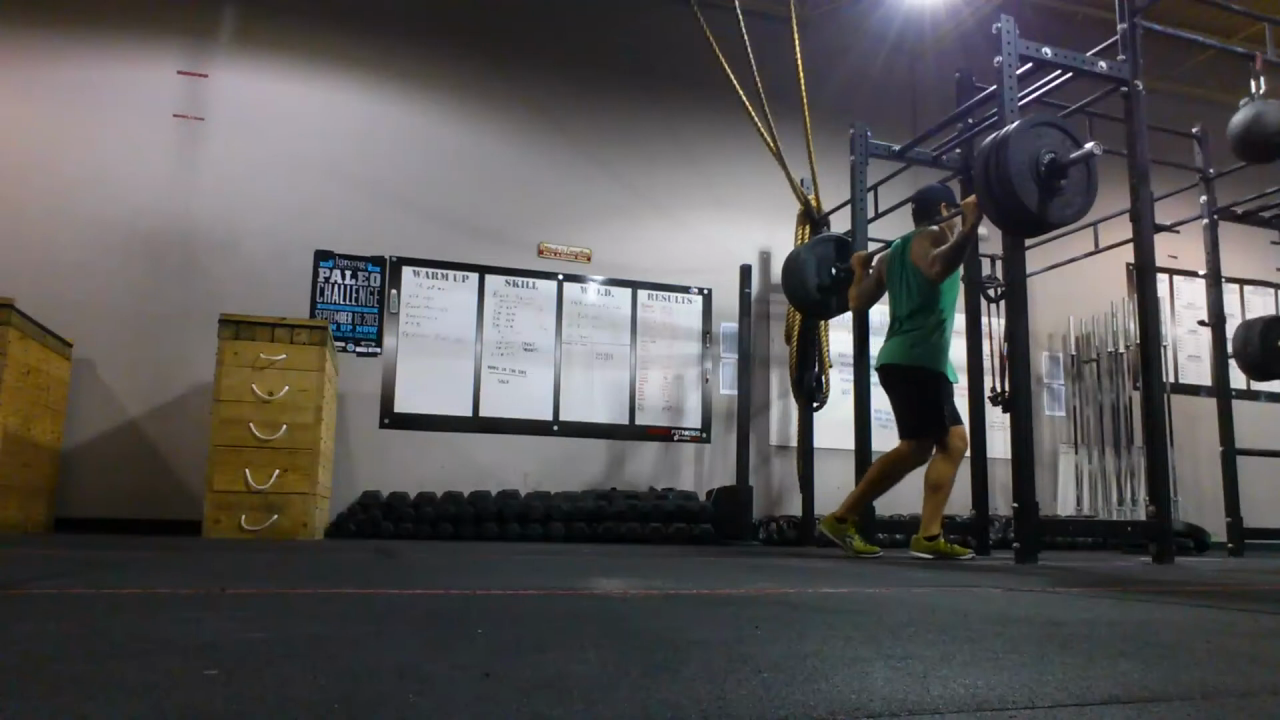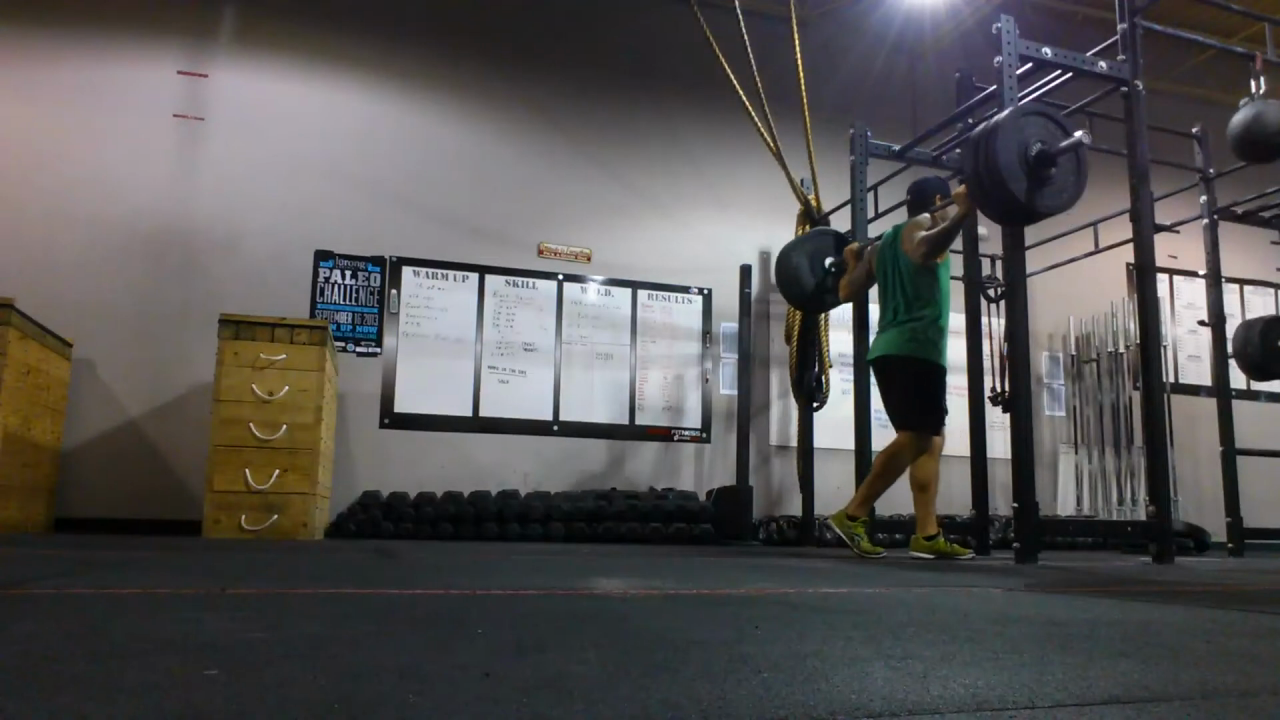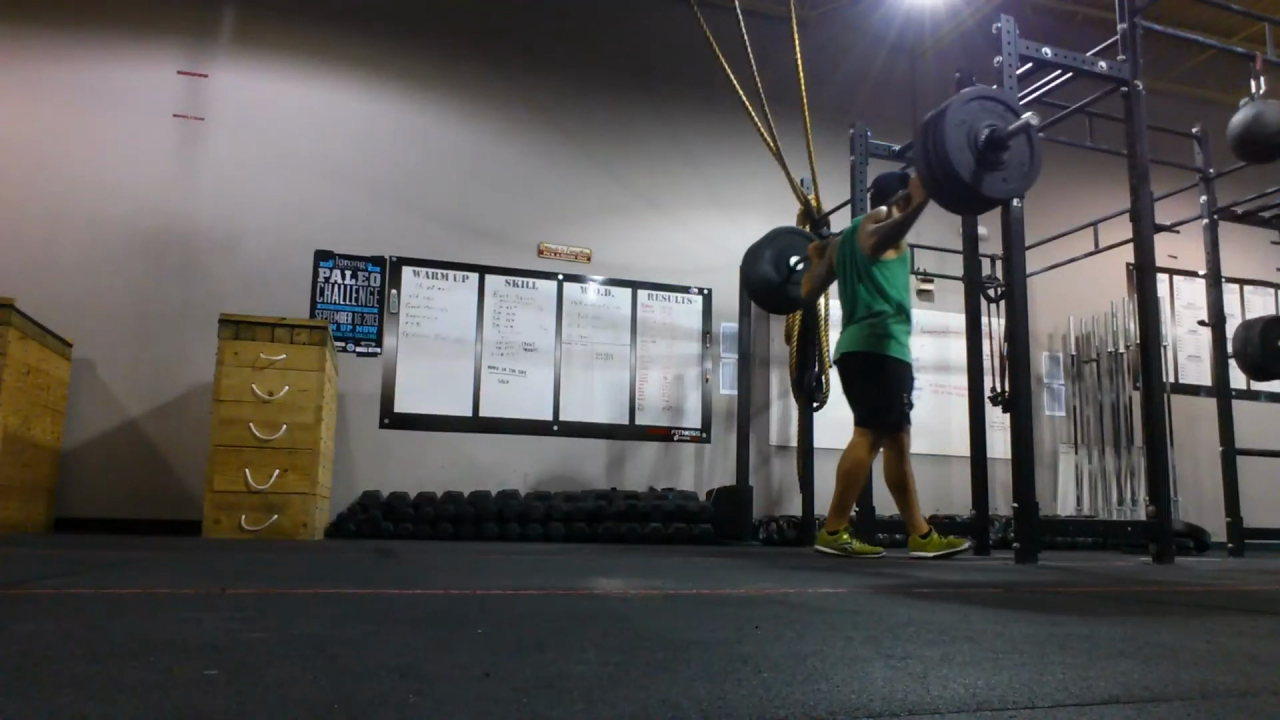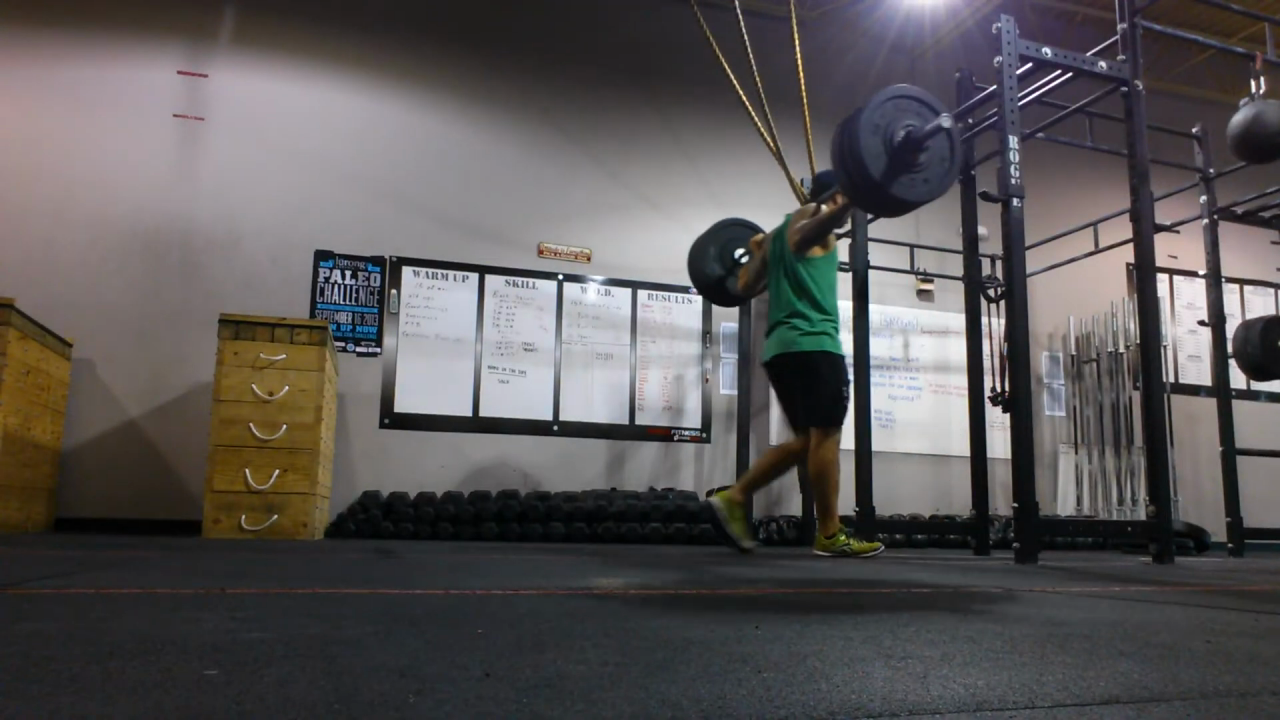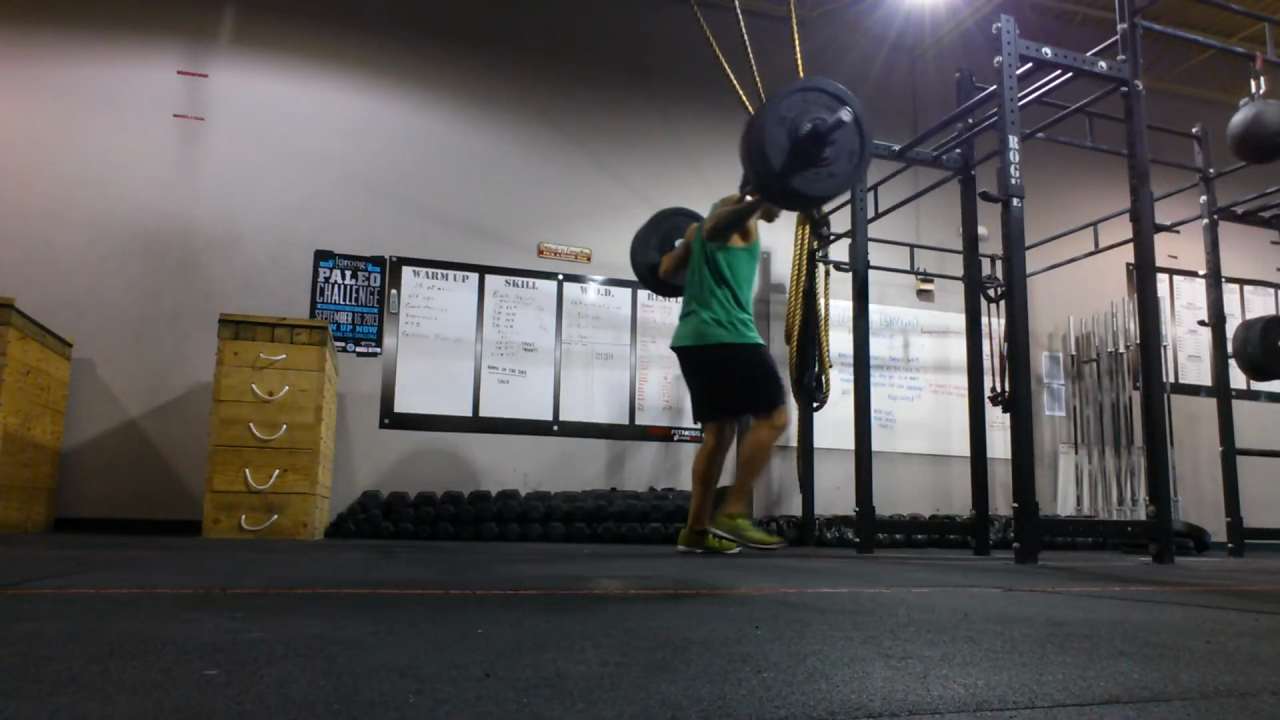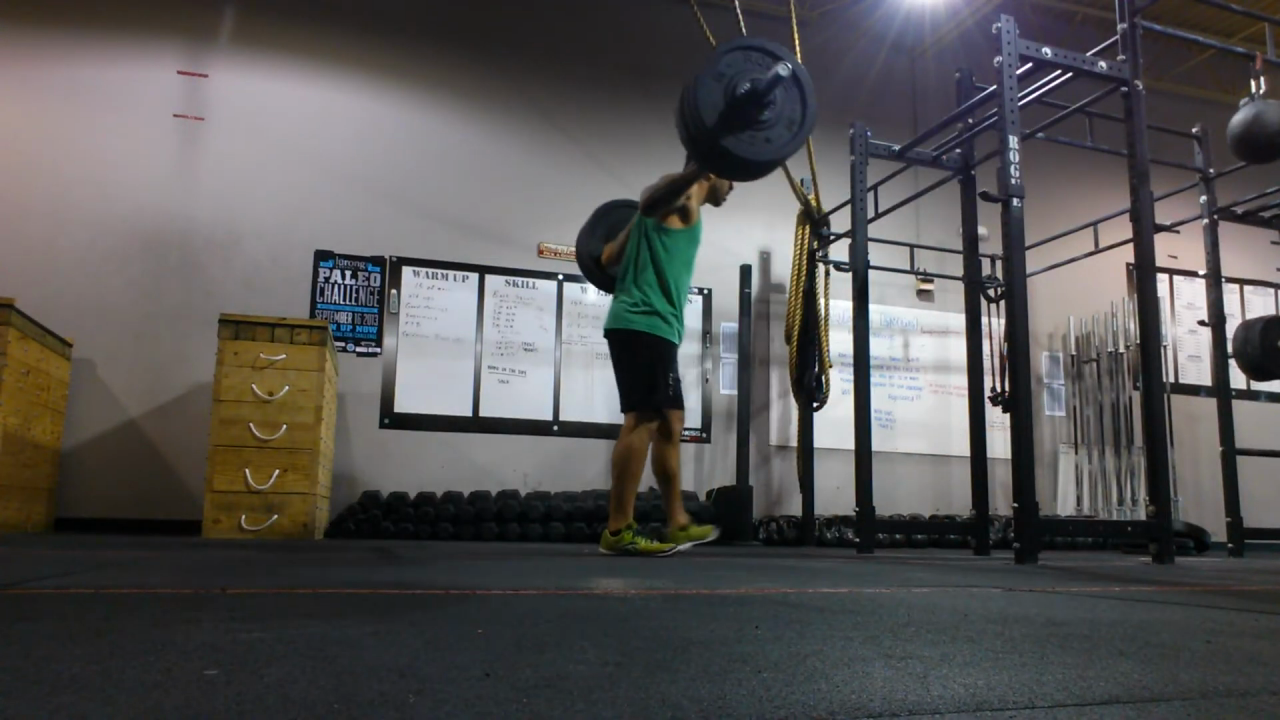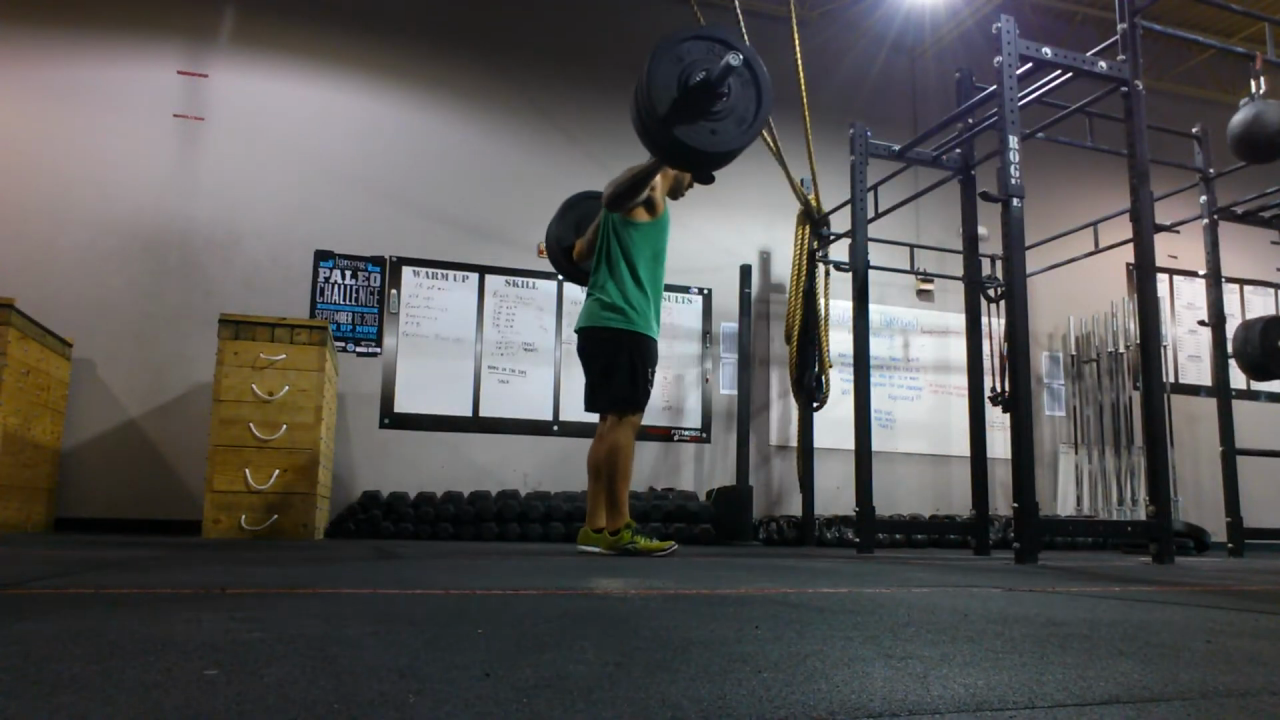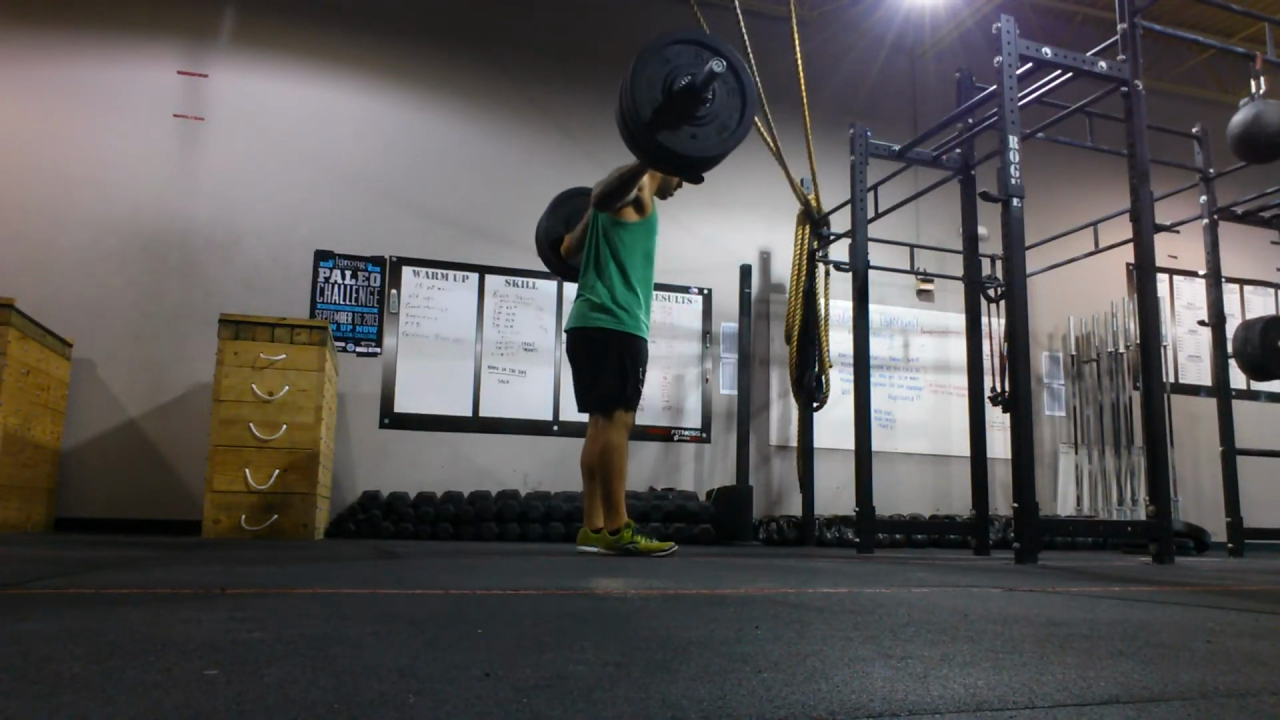
dt=0.5s
person 1, frame 1
left shoulder: (892, 253)
right shoulder: (934, 235)
left elbow: (858, 302)
right elbow: (938, 268)
left wrist: (860, 270)
right wrist: (972, 223)
left hip: (904, 359)
right hip: (919, 360)
left knee: (954, 442)
right knee: (915, 448)
left ankle: (929, 535)
right ankle: (842, 519)
person 1, frame 2
left shoulder: (883, 243)
right shoulder: (924, 225)
left elbow: (847, 291)
right elbow: (925, 250)
left wrist: (855, 261)
right wrist: (963, 211)
left hip: (890, 349)
right hip: (915, 349)
left knee: (929, 441)
right knee: (912, 438)
left ankle: (927, 535)
right ankle: (852, 516)
person 1, frame 3
left shoulder: (842, 239)
right shoulder: (882, 218)
left elbow: (810, 290)
right elbow: (875, 242)
left wrist: (816, 259)
right wrist: (919, 203)
left hip: (854, 347)
right hip: (879, 345)
left knee: (896, 440)
right knee: (870, 436)
left ankle: (921, 534)
right ankle: (833, 531)
person 1, frame 4
left shoulder: (781, 231)
right shoulder: (814, 214)
left elbow: (745, 285)
right elbow: (802, 236)
left wrist: (758, 253)
right wrist: (848, 205)
left hip: (783, 345)
right hip: (812, 343)
left knee: (810, 439)
right knee: (826, 436)
left ankle: (733, 498)
right ankle: (830, 534)
person 1, frame 5
left shoulder: (706, 228)
right shoulder: (737, 208)
left elbow: (668, 269)
right elbow: (716, 225)
left wrist: (687, 241)
right wrist: (765, 195)
left hip: (696, 337)
right hip: (725, 335)
left knee: (719, 433)
right knee: (774, 415)
left ankle: (697, 529)
right ankle: (732, 513)
person 1, frame 6
left shoulder: (667, 206)
right shoulder: (682, 196)
left elbow: (610, 257)
right elbow: (651, 198)
left wrist: (628, 233)
right wrist: (698, 168)
left hip: (640, 324)
right hip: (647, 324)
left knee: (669, 424)
right knee: (643, 422)
left ankle: (678, 523)
right ankle: (619, 530)
person 1, frame 7
left shoulder: (632, 198)
right shoulder: (648, 185)
left elbow: (581, 252)
right elbow: (613, 195)
left wrist: (597, 225)
right wrist: (662, 158)
left hip: (601, 323)
right hip: (624, 323)
left knee: (612, 423)
right knee: (624, 420)
left ankle: (596, 528)
right ankle: (618, 530)
person 1, frame 8
left shoulder: (623, 195)
right shoulder: (638, 184)
left elbow: (569, 249)
right elbow: (601, 194)
left wrist: (585, 223)
left hip: (593, 322)
right hip: (613, 324)
left knee: (603, 422)
right knee: (616, 420)
left ankle: (594, 528)
right ankle: (617, 530)
